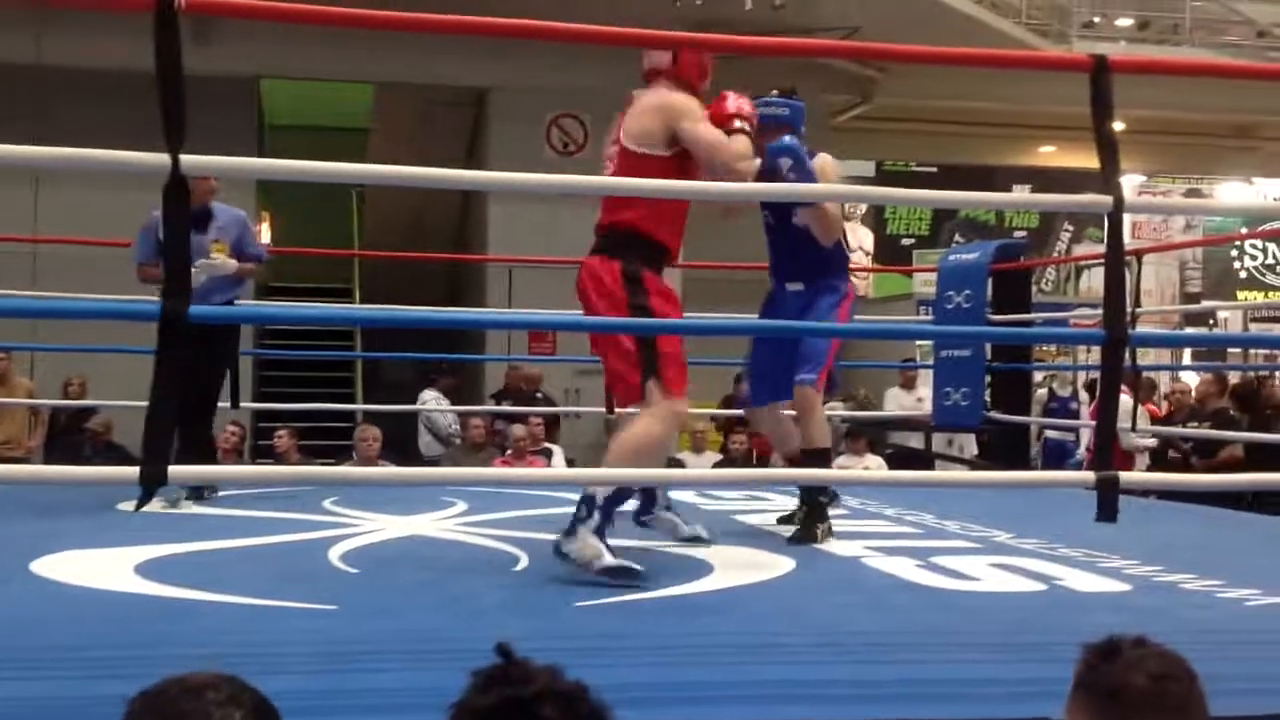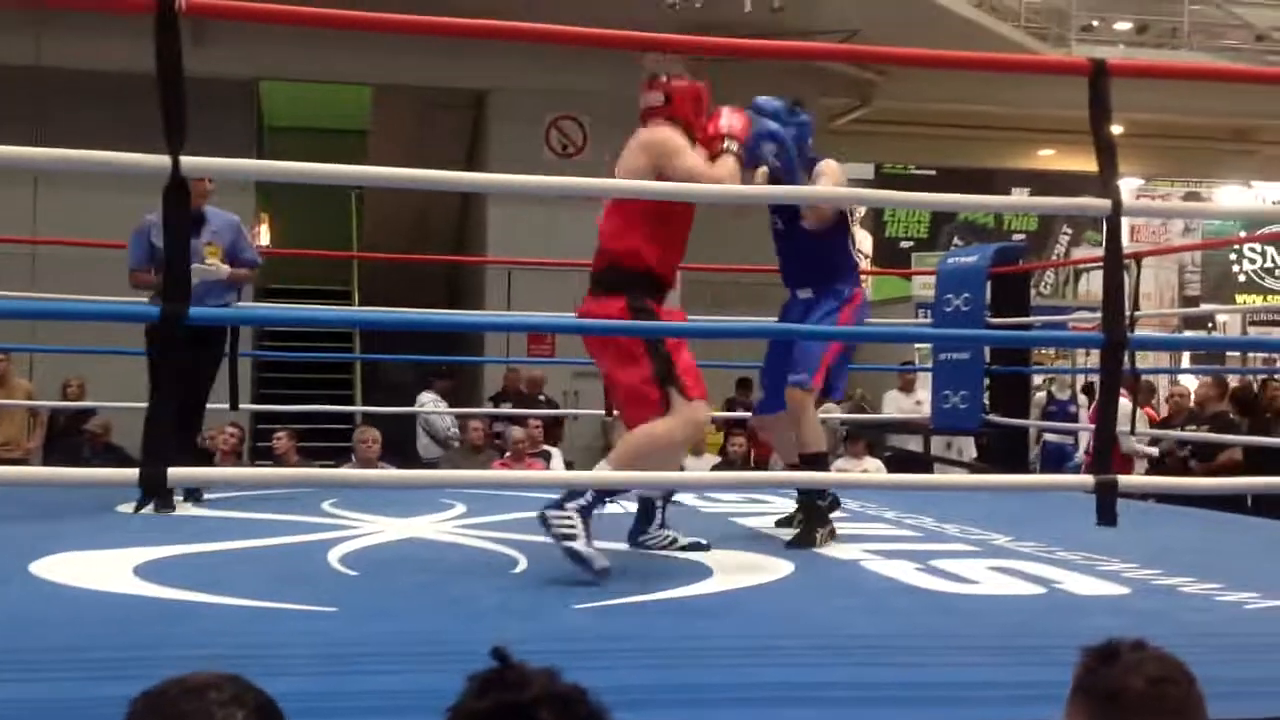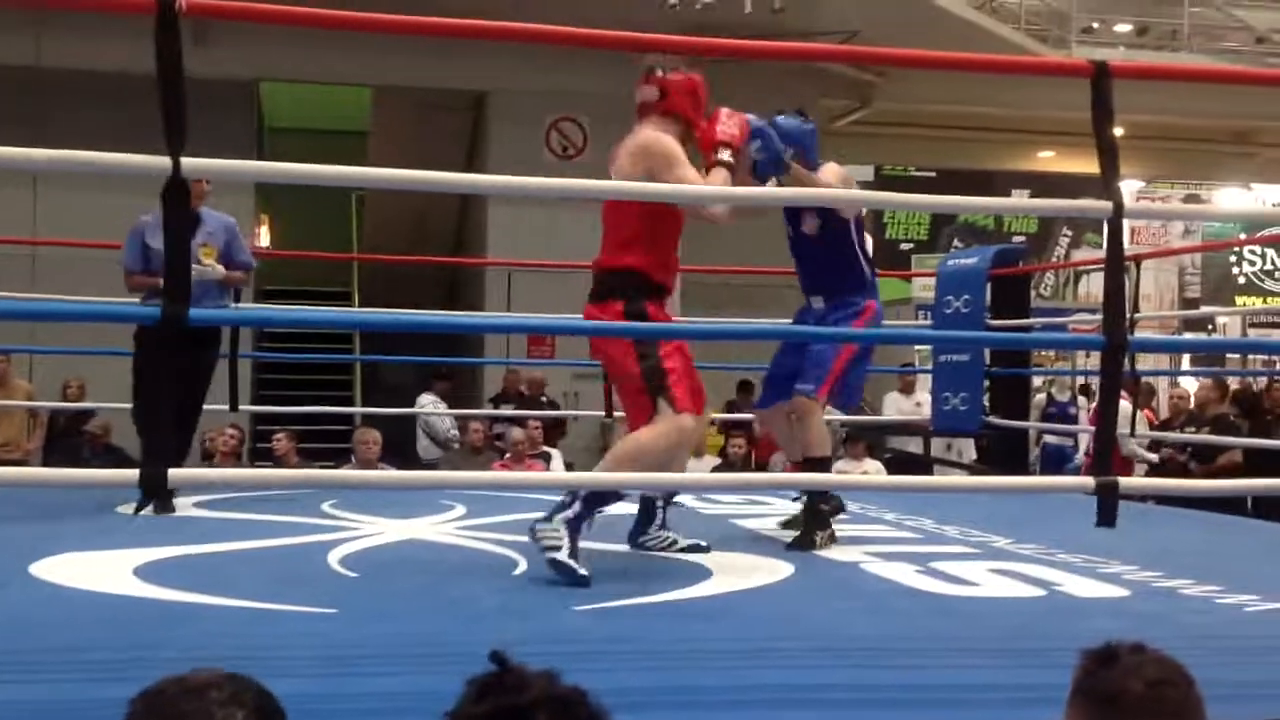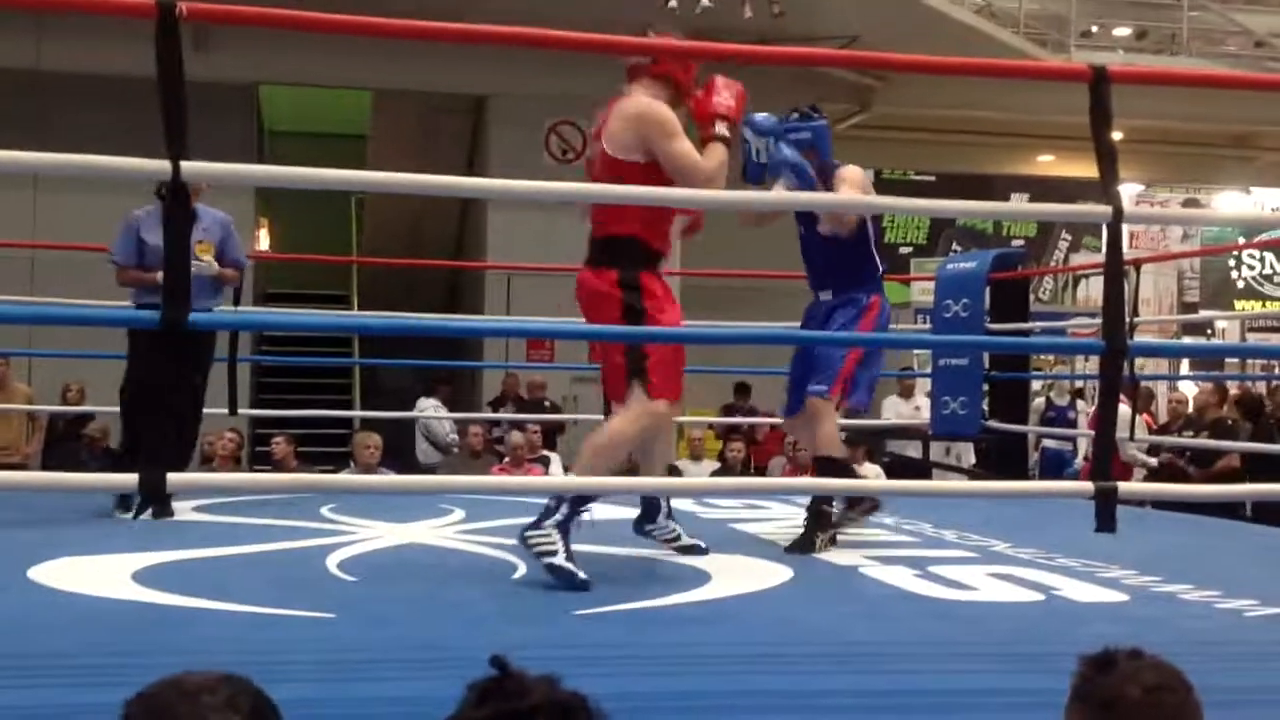
dt=0.1s
person 1, frame 1
left shoulder: (624, 113)
right shoulder: (675, 107)
right elbow: (740, 169)
right wrist: (739, 121)
left hip: (620, 270)
right hip: (629, 274)
left knee: (662, 393)
right knee: (664, 406)
left ankle: (652, 503)
right ankle: (584, 526)
person 1, frame 2
left shoulder: (648, 148)
right shoulder: (663, 142)
right elbow: (723, 189)
right wrist: (732, 142)
left hip: (633, 301)
right hip: (626, 304)
left knee: (675, 413)
right knee: (687, 415)
left ankle: (651, 521)
right ankle: (574, 504)
person 1, frame 3
left shoulder: (639, 149)
right shoulder: (653, 145)
right elbow: (714, 207)
right wrist: (727, 151)
left hip: (636, 306)
right hip: (627, 308)
left knee: (673, 420)
right knee: (677, 424)
left ankle: (652, 522)
right ankle: (565, 516)
person 1, frame 4
left shoulder: (614, 116)
right shoulder: (650, 112)
right elbow: (707, 182)
right wrist: (721, 124)
left hip: (621, 273)
right hip: (625, 277)
left knee: (660, 402)
right knee: (645, 404)
left ankle: (655, 514)
right ankle: (552, 522)
person 2, frame 1
left shoulder: (821, 166)
right shoulder: (758, 170)
left elbow: (829, 237)
left wrist: (805, 186)
left hip: (825, 293)
right hip: (784, 294)
left knee: (806, 391)
right knee: (760, 403)
left ankle: (818, 513)
right ankle: (815, 491)
person 2, frame 2
left shoulder: (827, 173)
right shoulder: (769, 174)
left elbow: (819, 214)
left wrist: (785, 163)
left hip: (837, 300)
right hip: (800, 303)
left knee: (798, 394)
right knee: (769, 413)
left ankle: (818, 516)
right ankle: (814, 493)
person 2, frame 3
left shoulder: (830, 174)
right shoulder: (780, 183)
left elbow: (820, 192)
left wrist: (781, 162)
right wrist: (759, 166)
left hip: (853, 308)
right hip: (816, 309)
left knee: (806, 401)
right knee: (770, 409)
left ankle: (820, 518)
right ankle: (821, 497)
person 2, frame 4
left shoulder: (849, 175)
right shoulder: (792, 182)
left elbow: (844, 223)
right elbow: (754, 217)
left wrist: (808, 181)
right wrist: (754, 167)
left hip: (859, 305)
right hip: (823, 306)
left knee: (821, 402)
right knee: (800, 417)
left ankle: (821, 521)
right ankle: (856, 494)
person 3, frame 1
left shoulder: (235, 219)
right shoulder: (159, 221)
left elbow: (254, 268)
right elbow: (144, 272)
left wrist: (230, 267)
left hip: (220, 319)
right hip: (179, 319)
left knee: (203, 396)
right knee: (184, 398)
person 3, frame 2
left shoulder: (229, 224)
right shoulder: (151, 225)
left elbow: (249, 274)
right elbow: (136, 278)
left wrist: (224, 272)
left hip: (209, 324)
left knee: (189, 404)
left ankle: (166, 484)
person 3, frame 3
left shoulder: (224, 225)
right shoulder: (146, 226)
left elbow: (243, 278)
right elbow: (132, 281)
left wrist: (218, 273)
right wrist: (165, 282)
left hip: (203, 328)
right hip: (158, 326)
left knee: (185, 407)
right knee: (151, 406)
left ankle: (161, 486)
right ankle: (159, 483)
person 3, frame 4
left shoulder: (219, 222)
right shoulder: (141, 220)
left elbow: (235, 276)
right elbow: (123, 275)
left wrist: (212, 270)
right wrist: (160, 277)
left hip: (197, 324)
right hip: (152, 321)
left knee: (185, 410)
right knee: (140, 405)
left ankle: (157, 493)
right ankle: (132, 487)
